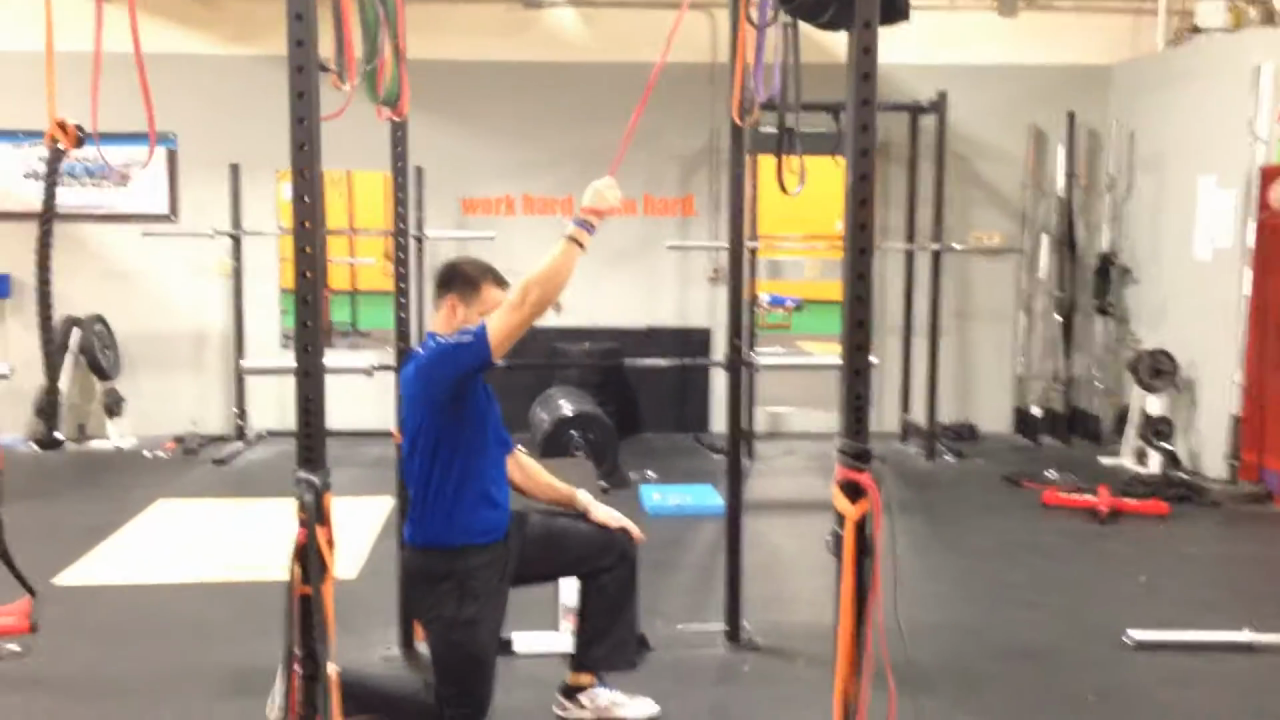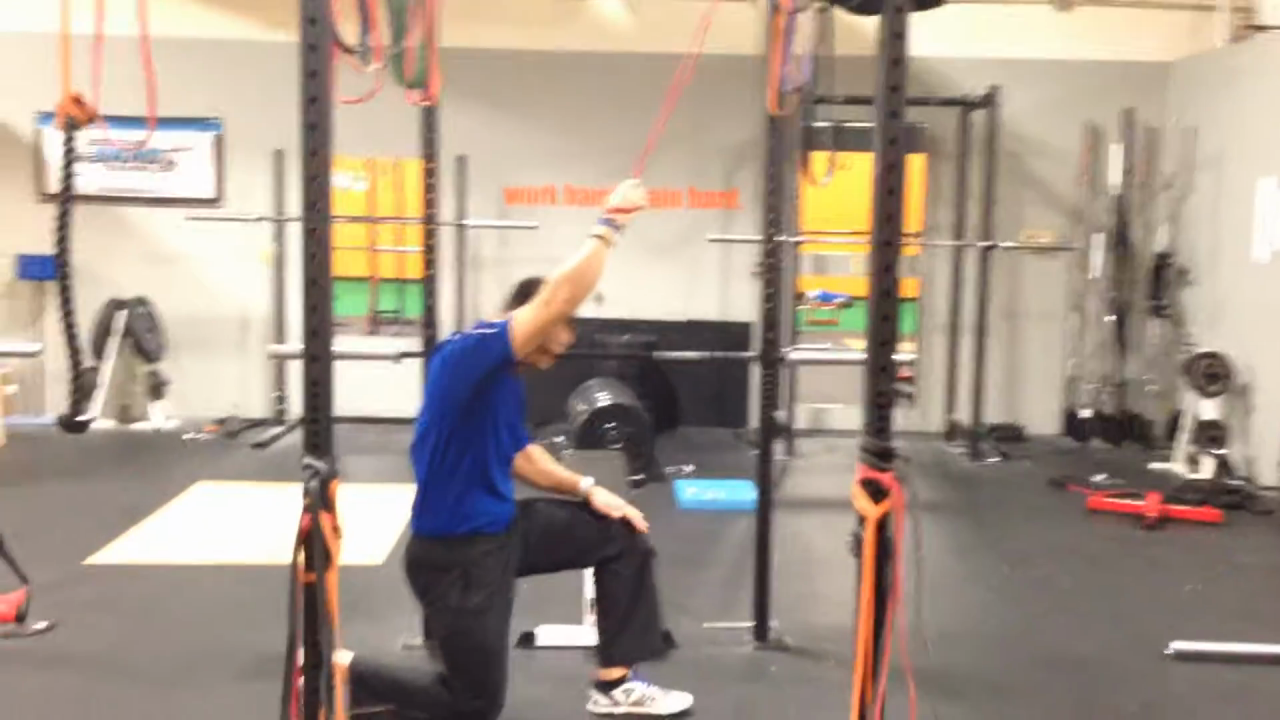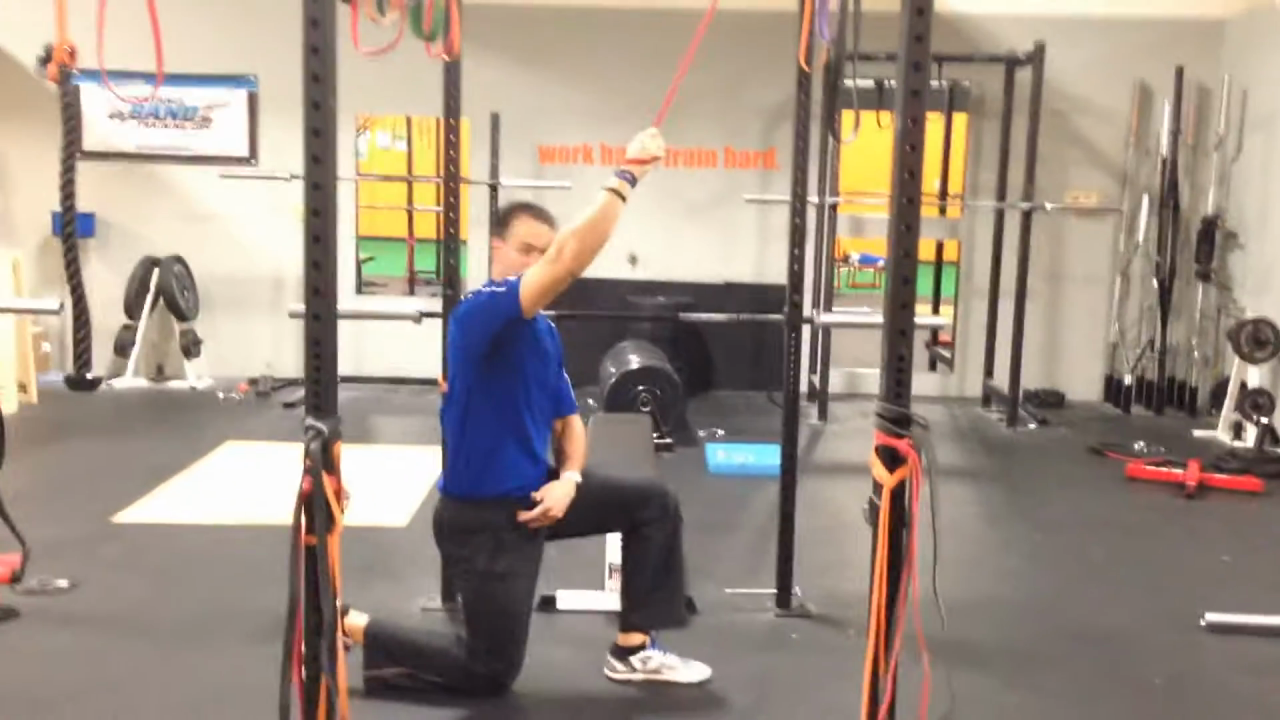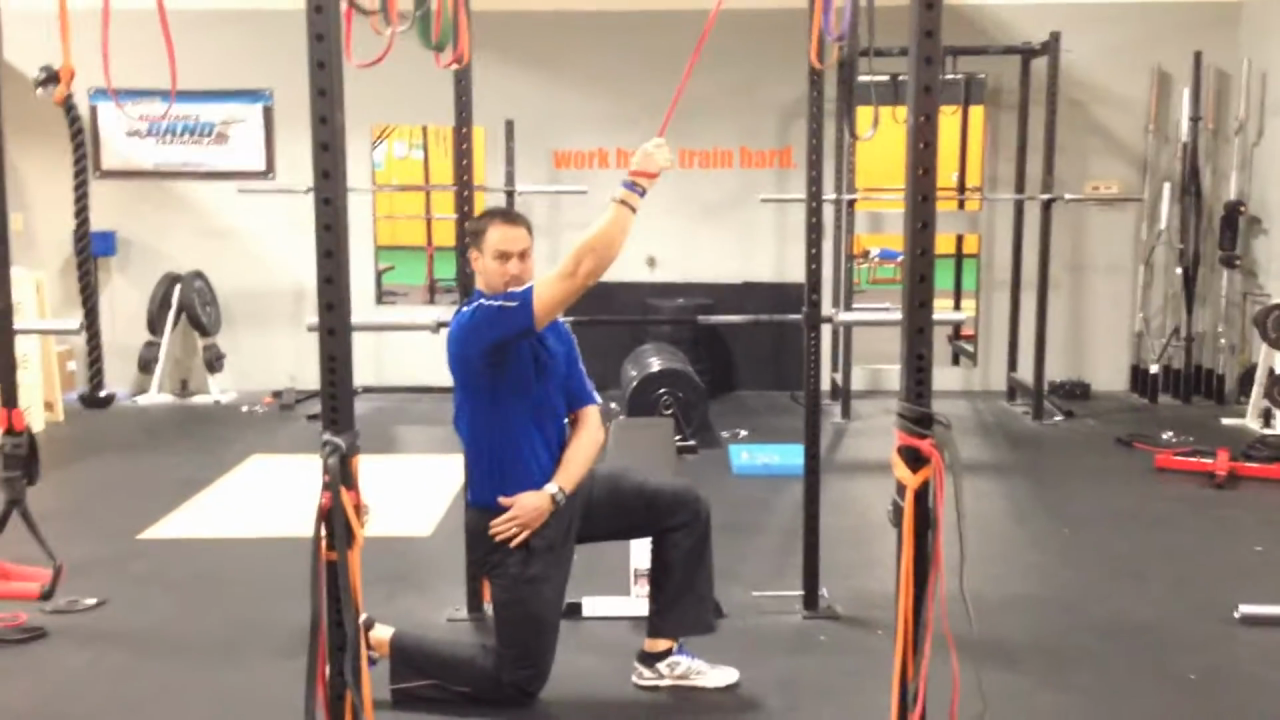
dt=0.5s
person 1, frame 1
left shoulder: (463, 374)
right shoulder: (437, 366)
left elbow: (507, 461)
right elbow: (529, 303)
left wrist: (582, 500)
right wrist: (586, 222)
left hip: (495, 537)
right hip: (451, 563)
left knee: (612, 547)
person 1, frame 2
left shoulder: (504, 375)
right shoulder: (465, 356)
left elbow: (521, 454)
right elbow: (558, 298)
left wrist: (587, 490)
right wrist: (612, 221)
left hip: (503, 528)
right hip: (454, 553)
left knee: (621, 537)
right ankle: (329, 667)
person 1, frame 3
left shoulder: (544, 331)
right shoulder: (480, 314)
left elbow: (567, 420)
right elbow: (569, 260)
left wrist: (569, 479)
right wrist: (628, 174)
left hip: (533, 491)
right hip: (483, 515)
left knee: (654, 506)
right knee: (491, 673)
left ankle: (633, 650)
right ankle: (344, 626)
person 1, frame 4
left shoulder: (554, 331)
right shoulder: (475, 326)
left elbow: (589, 420)
right elbow: (580, 273)
left wrist: (553, 493)
right wrist: (636, 184)
left hip: (558, 493)
right hip: (512, 514)
left knee: (684, 509)
right knee: (517, 682)
left ankle: (659, 656)
right ankle: (370, 638)
